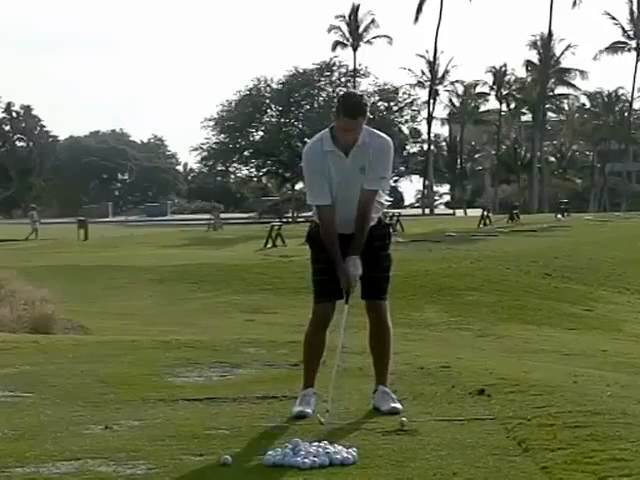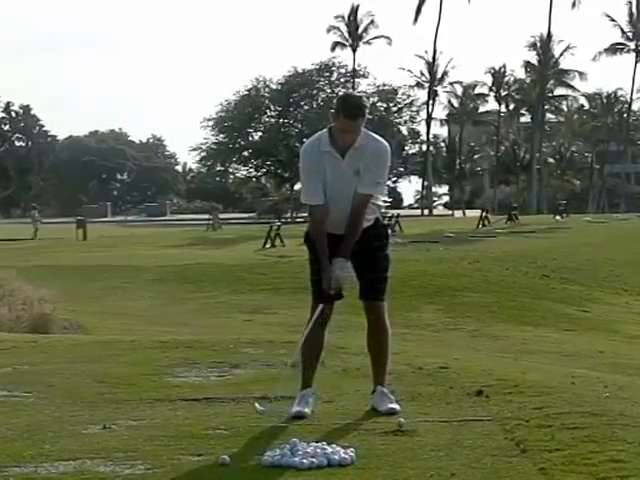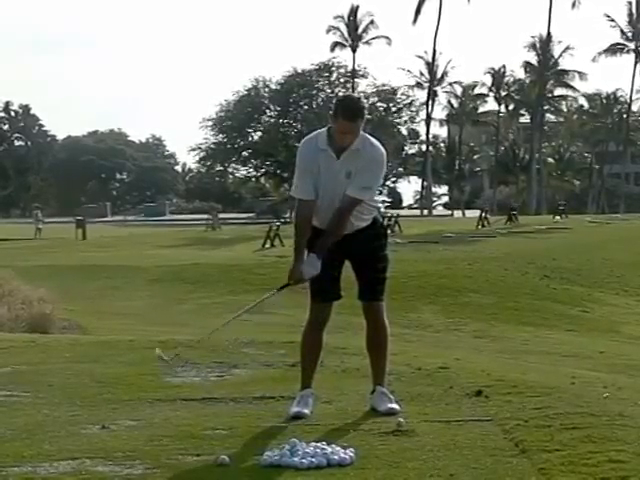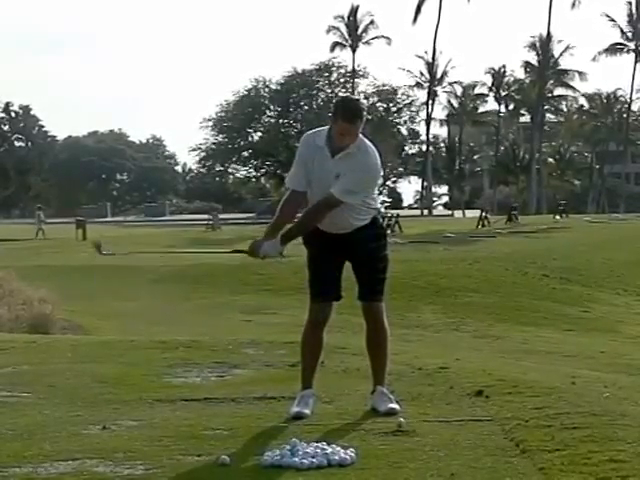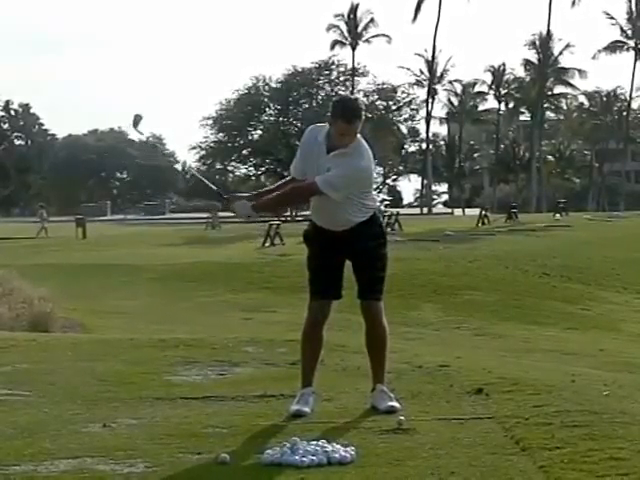
dt=1s
person 1, frame 1
left shoulder: (381, 145)
right shoulder: (314, 151)
left elbow: (367, 204)
right elbow: (325, 213)
left wrist: (355, 257)
right wrist: (339, 265)
left hip: (370, 232)
right hip: (328, 234)
left knee: (378, 310)
right knee: (321, 313)
left ankle: (382, 389)
right ankle: (307, 391)
person 1, frame 2
left shoulder: (378, 149)
right shoulder: (311, 150)
left elbow: (360, 207)
right elbow: (317, 212)
left wrist: (344, 259)
right wrist: (326, 265)
left hip: (367, 232)
right hip: (326, 234)
left knee: (376, 310)
right knee: (320, 312)
left ankle: (380, 389)
right ankle: (306, 391)
person 1, frame 3
left shoulder: (374, 154)
right shoulder: (309, 148)
left elbow: (346, 208)
right elbow: (304, 206)
left wrist: (317, 255)
right wrist: (298, 258)
left hip: (365, 233)
right hip: (321, 233)
left knee: (375, 311)
right knee: (318, 314)
left ankle: (380, 390)
right ankle: (305, 392)
person 1, frame 4
left shoulder: (367, 160)
right shoulder: (309, 142)
left elbow: (323, 207)
right elbow: (296, 195)
left wrist: (282, 242)
right wrist: (268, 235)
left hip: (364, 234)
right hip: (323, 235)
left knee: (374, 312)
right knee: (318, 314)
left ankle: (380, 390)
right ankle: (306, 391)
person 1, frame 5
left shoulder: (359, 163)
right shoulder: (312, 136)
left elbow: (302, 194)
right elbow: (296, 179)
left wrist: (253, 208)
right wrist: (253, 196)
left hip: (363, 233)
right hip: (324, 233)
left knee: (373, 311)
right knee: (317, 312)
left ankle: (379, 388)
right ankle: (306, 390)
